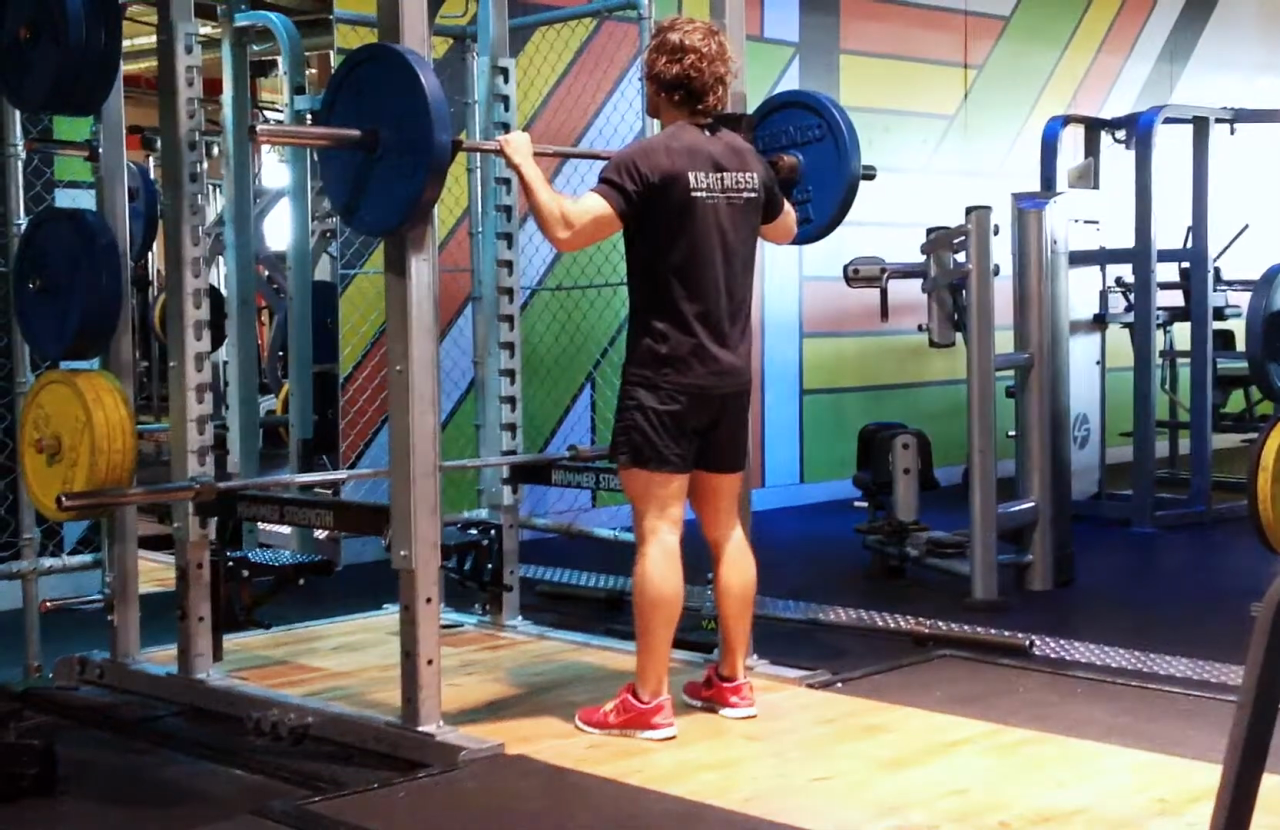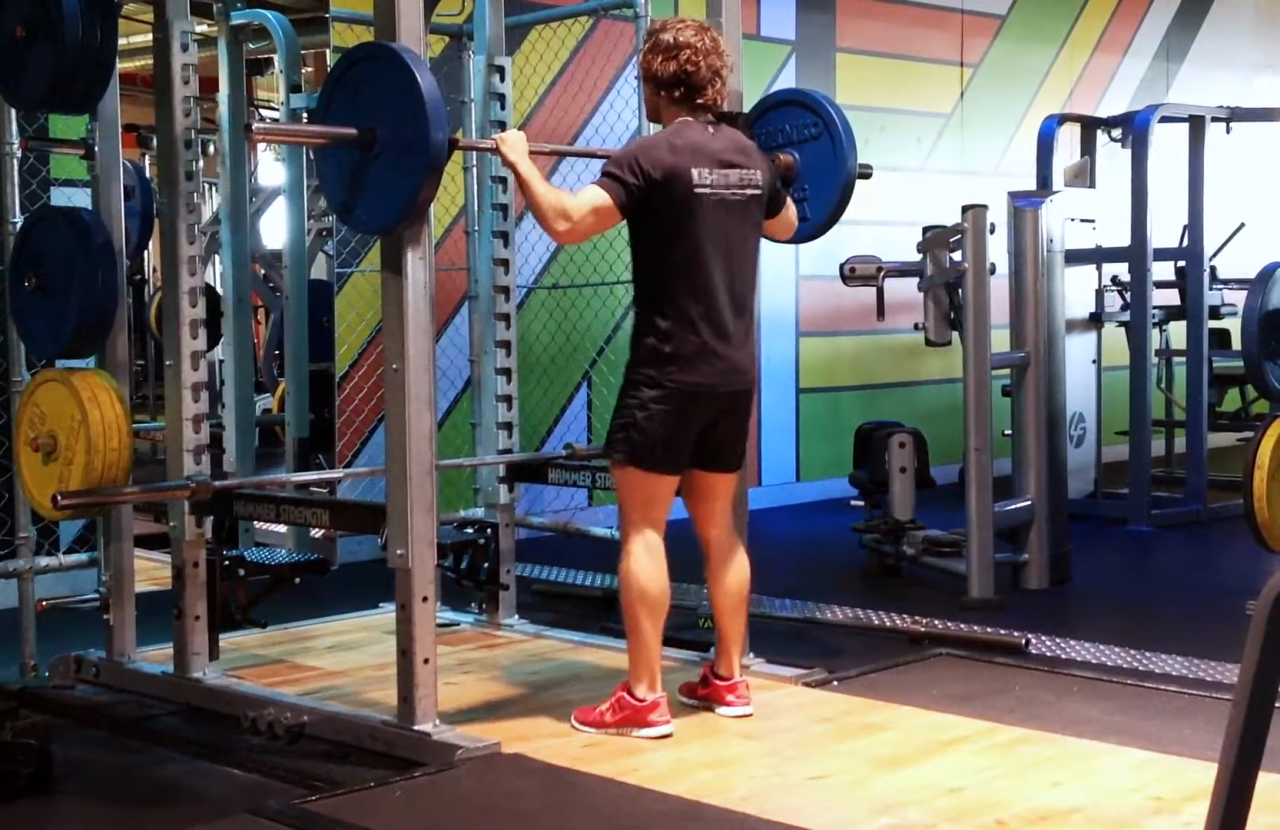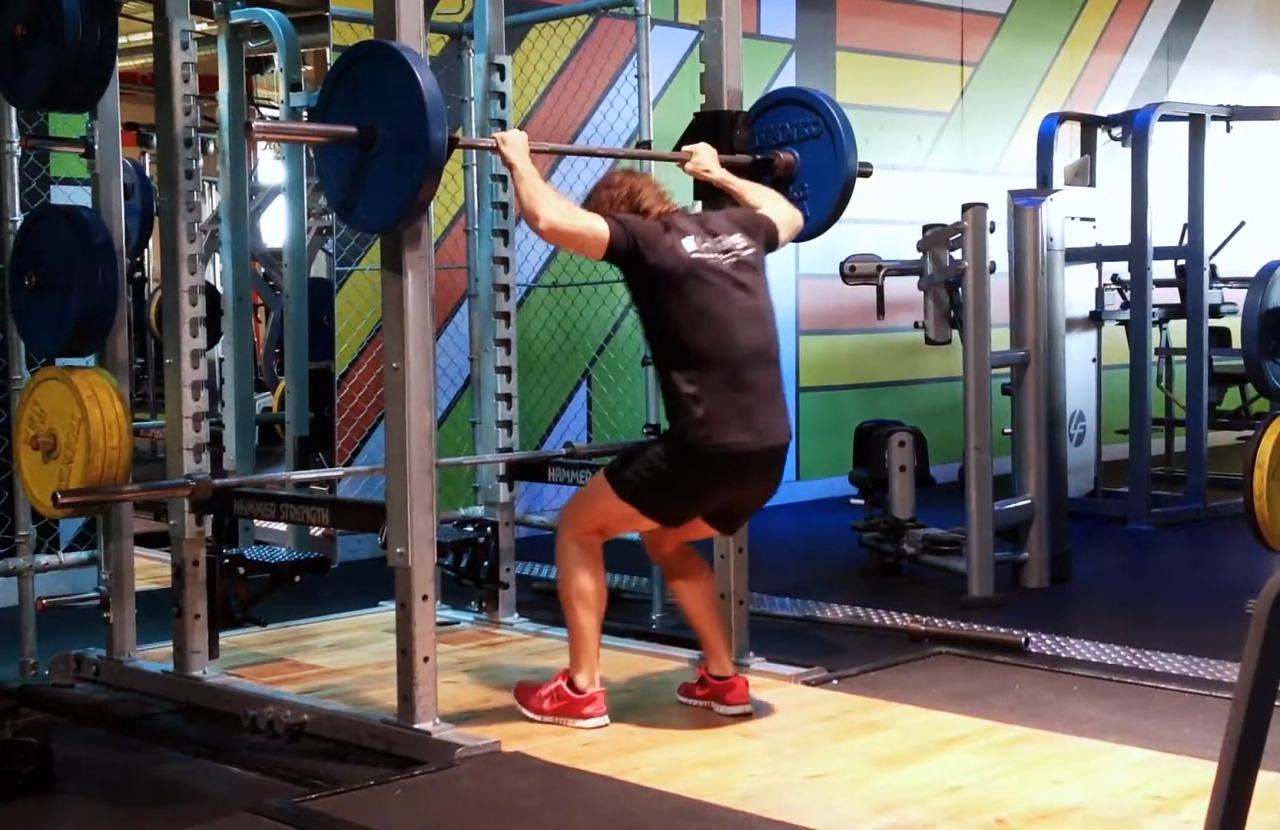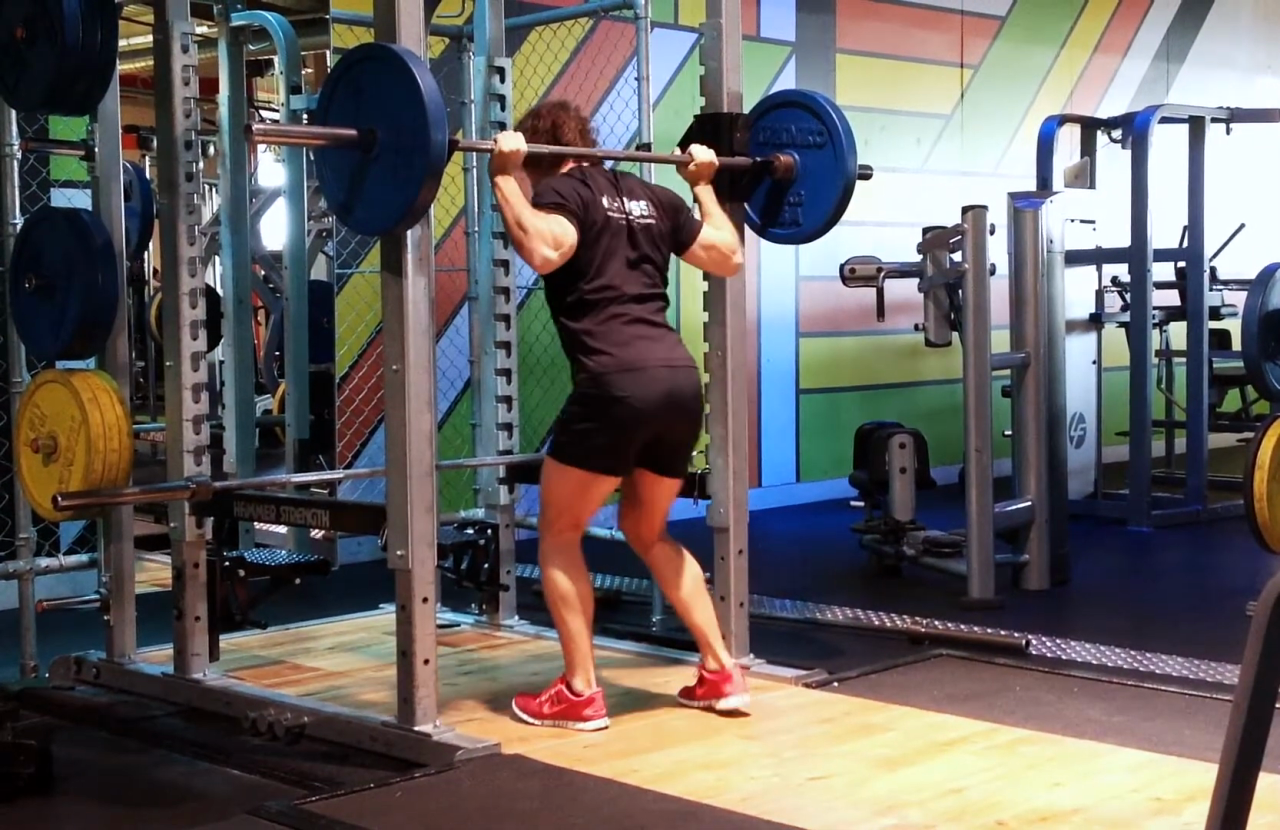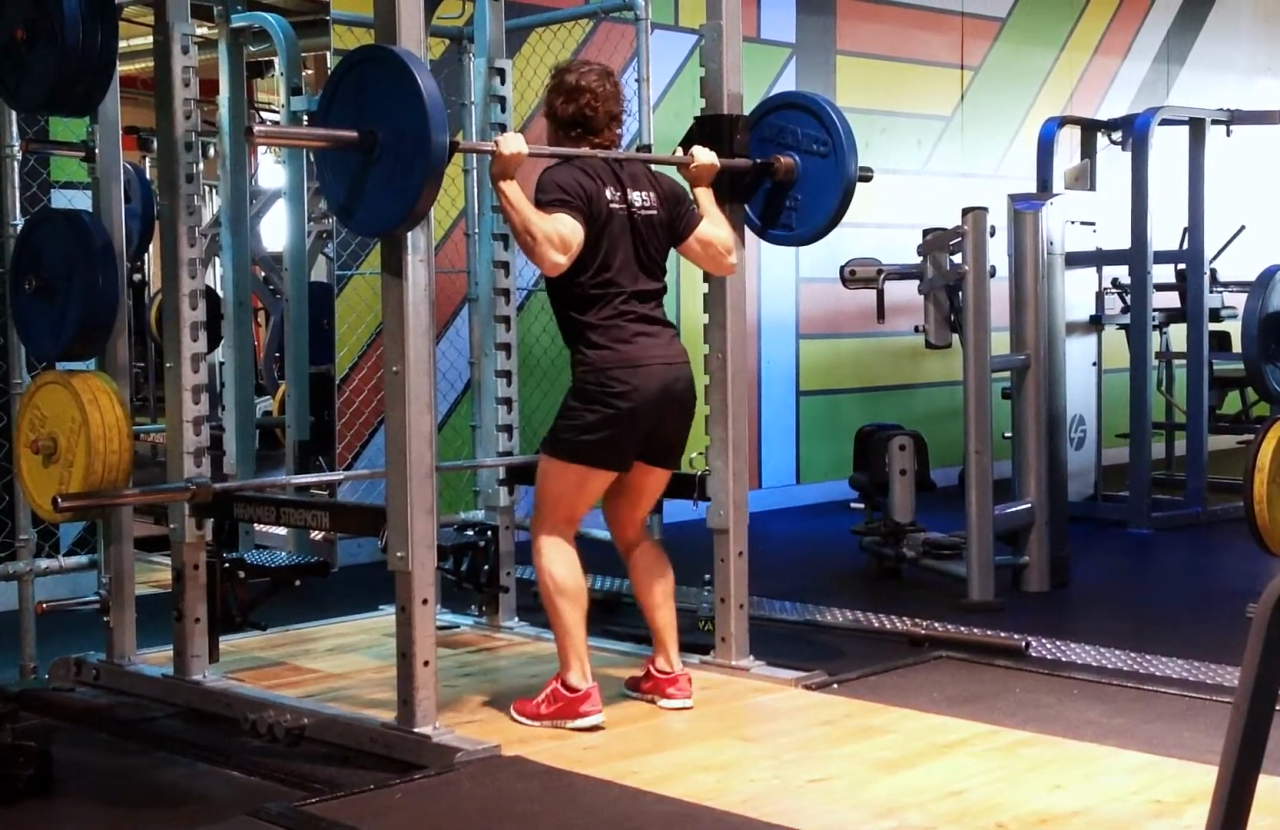
dt=0.5s
person 1, frame 1
left shoulder: (649, 158)
right shoulder: (747, 160)
left elbow: (566, 230)
right elbow: (785, 229)
left wrist: (524, 163)
left hip: (667, 376)
right hip: (730, 374)
left knee: (658, 531)
right knee: (723, 526)
left ankle: (647, 700)
right ankle: (731, 680)
person 1, frame 2
left shoulder: (652, 155)
right shoulder: (749, 155)
left elbow: (565, 222)
right elbow: (786, 225)
left wrist: (520, 160)
left hip: (670, 374)
right hip: (735, 373)
left knee: (642, 531)
right knee: (719, 529)
left ankle: (642, 697)
right ankle: (727, 680)
person 1, frame 3
left shoulder: (645, 242)
right shoulder: (736, 230)
left elbow: (552, 219)
right elbow: (790, 217)
left wrist: (519, 160)
right wrist: (718, 174)
left hip: (708, 449)
right hip: (768, 451)
left knee: (578, 528)
right knee: (665, 541)
left ankle: (582, 690)
right ankle: (723, 678)
person 1, frame 4
left shoulder: (560, 191)
right shoulder: (651, 197)
left elbow: (543, 250)
right elbow: (730, 258)
left wrist: (504, 177)
right wrist: (703, 185)
left hip: (616, 385)
right hip: (679, 380)
left knee: (558, 535)
right knee: (647, 531)
left ankle: (580, 692)
right ankle: (721, 670)
person 1, frame 5
left shoulder: (564, 179)
right shoulder: (657, 185)
left elbow: (554, 254)
right elbow: (723, 256)
left wrist: (506, 181)
right wrist: (703, 185)
left hip: (613, 378)
right hip: (672, 373)
left knee: (553, 528)
right knee: (630, 528)
left ankle: (574, 689)
right ankle: (669, 671)
